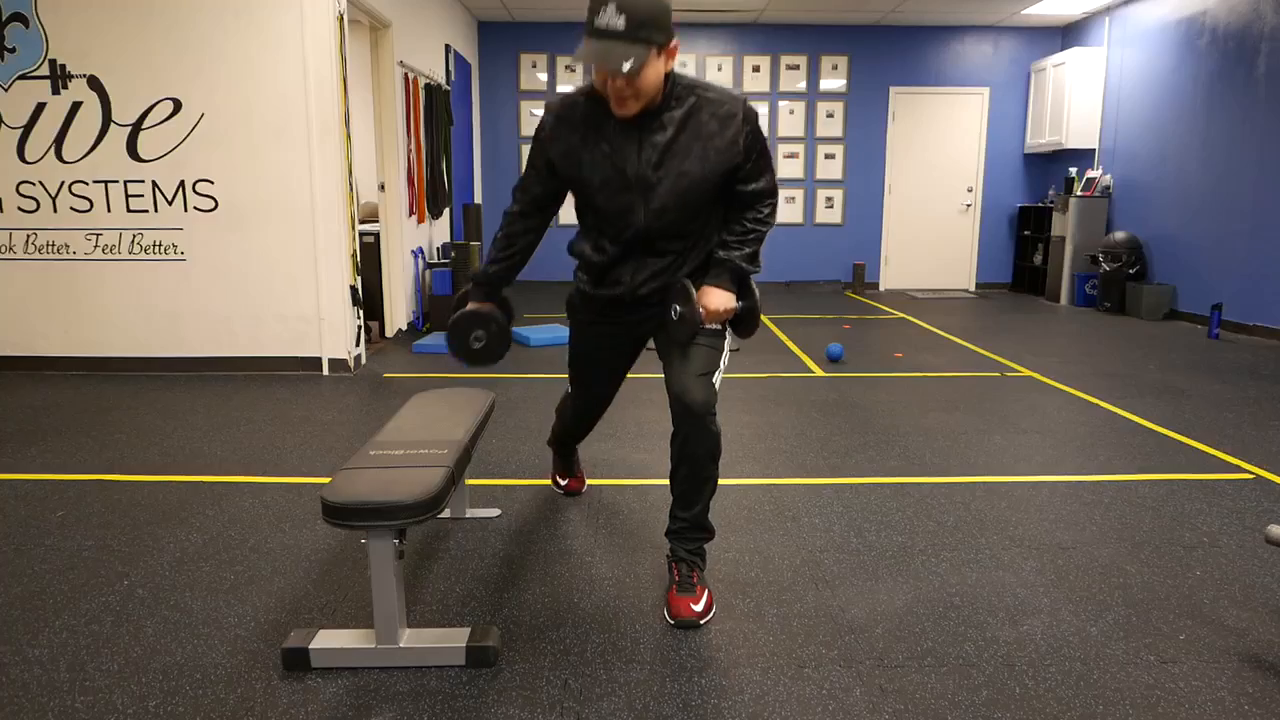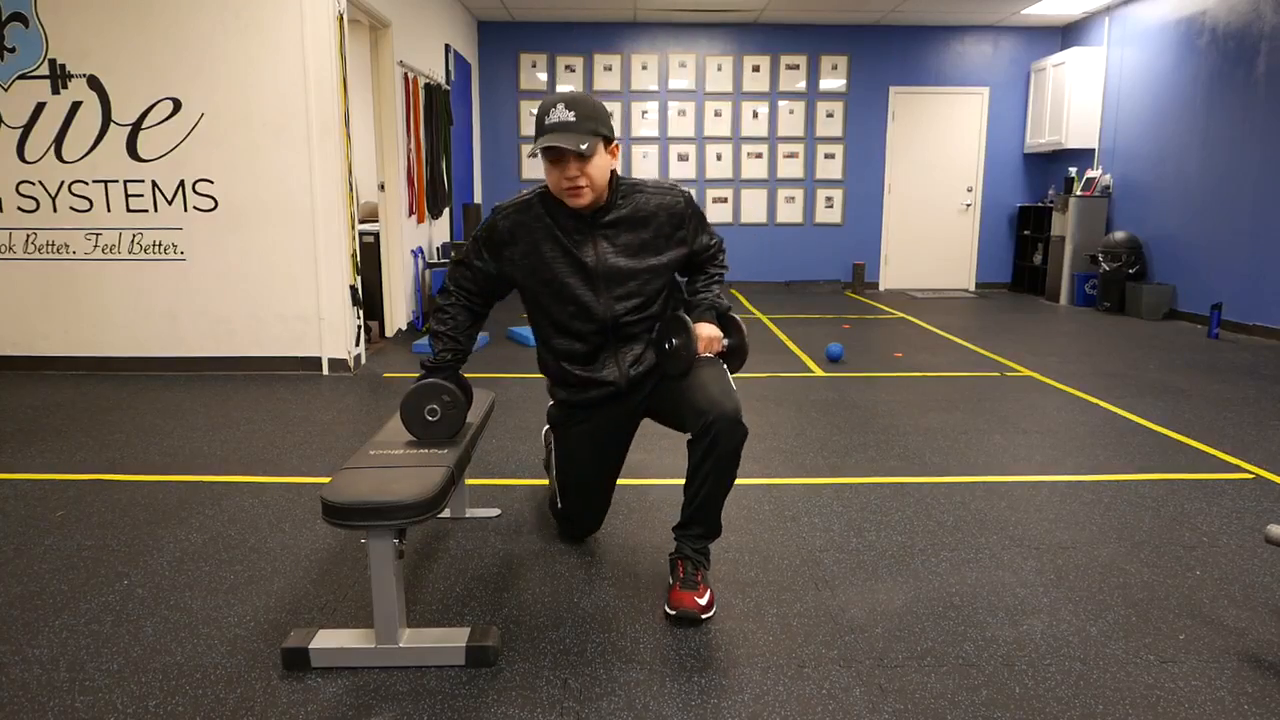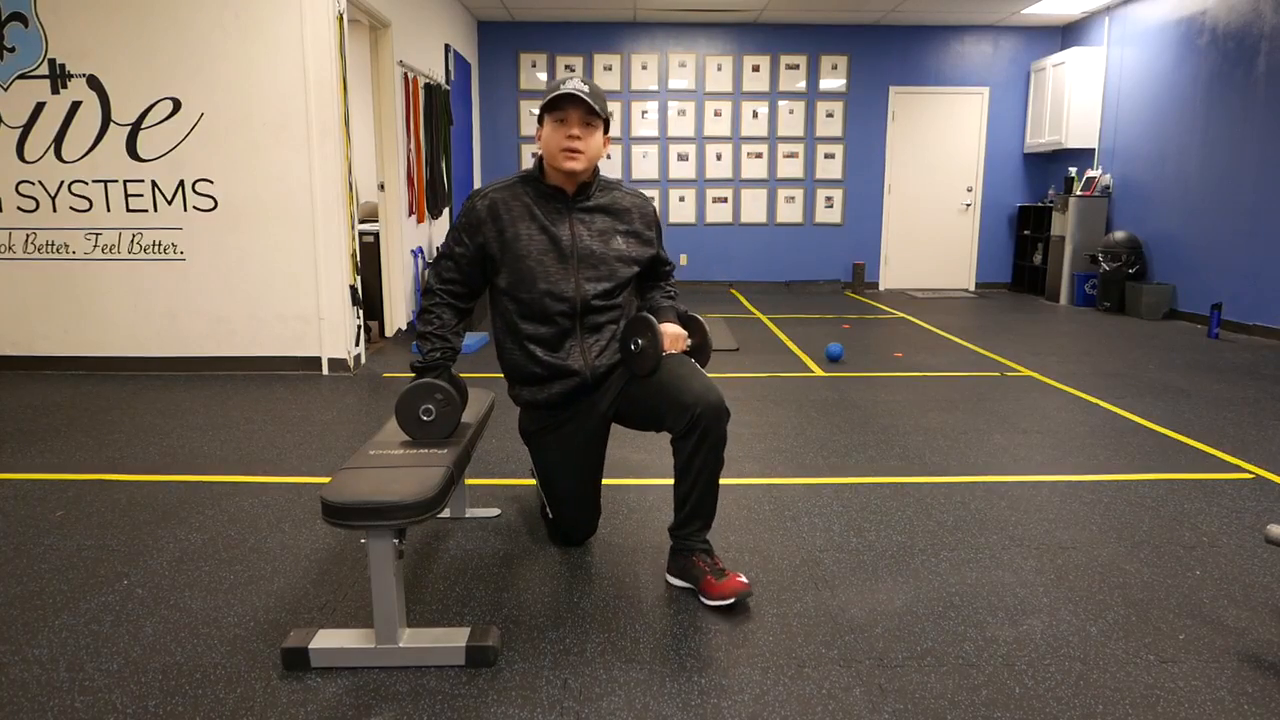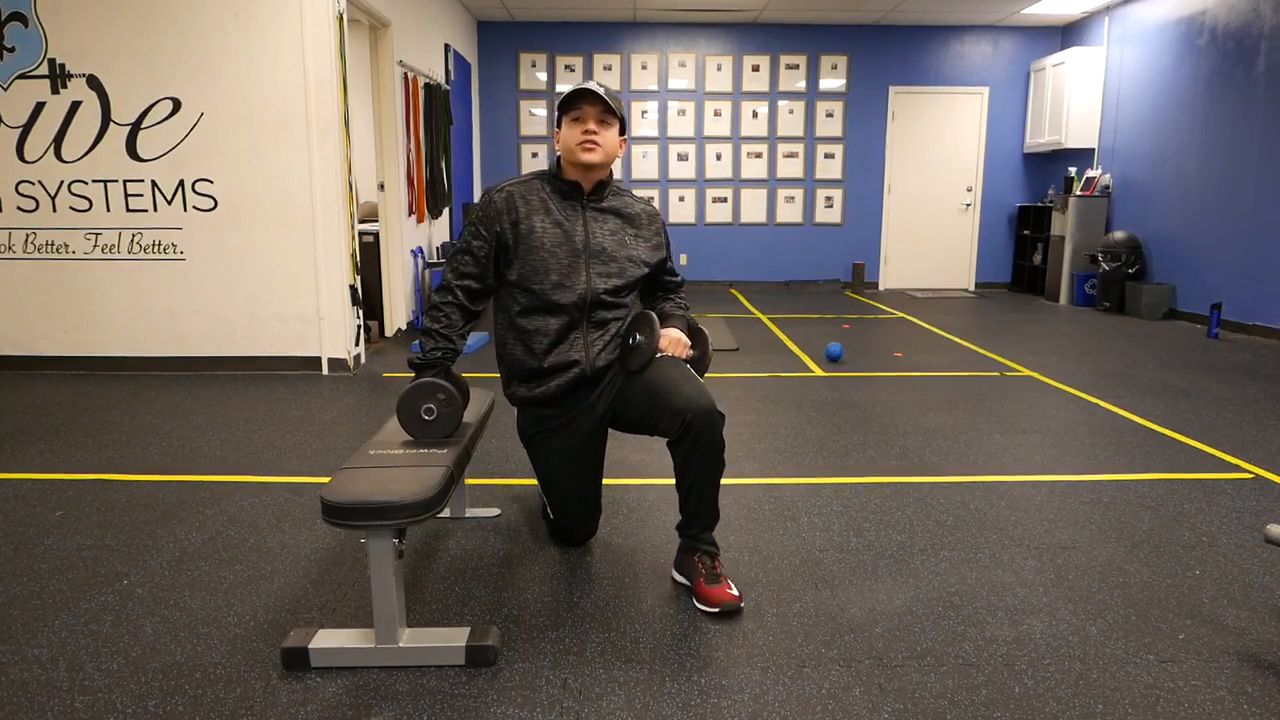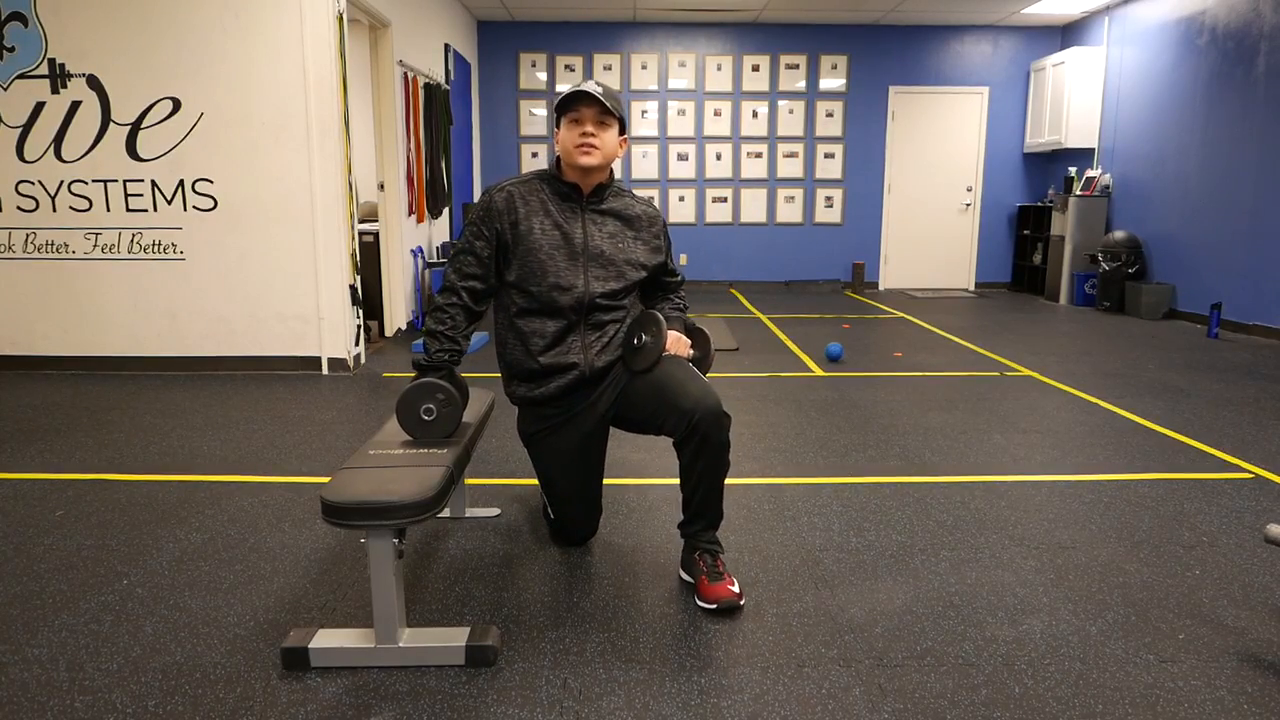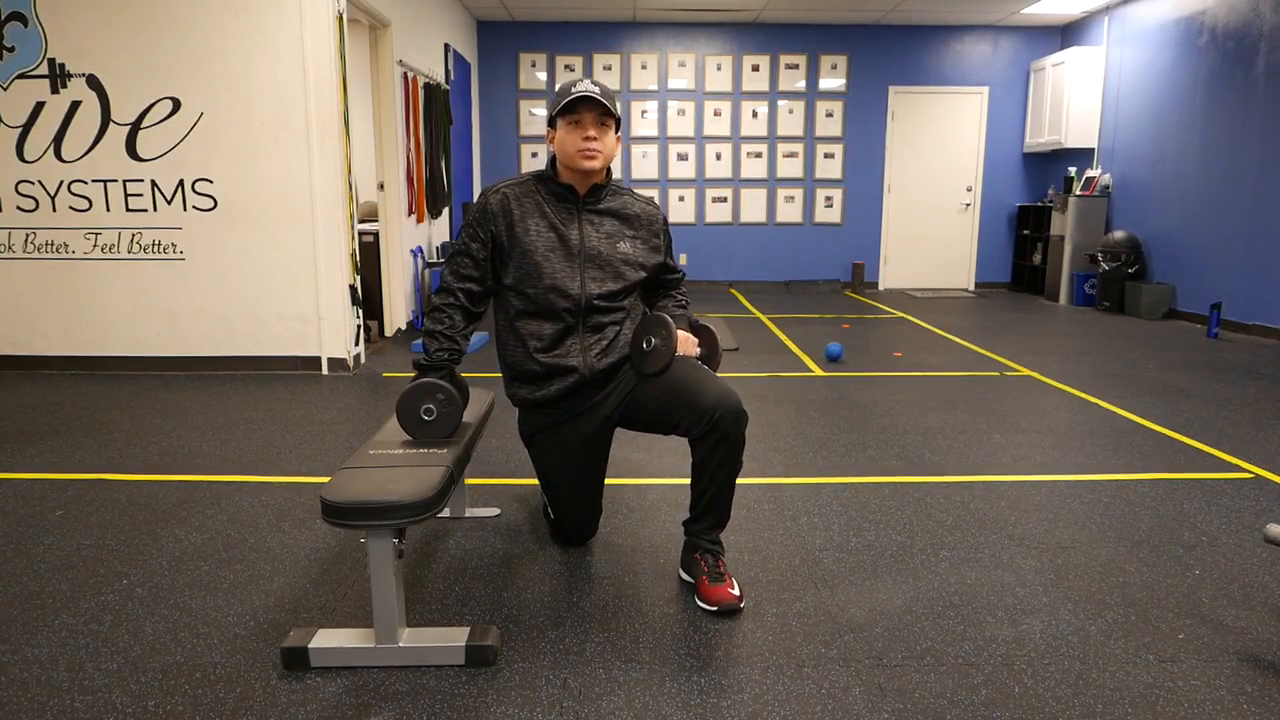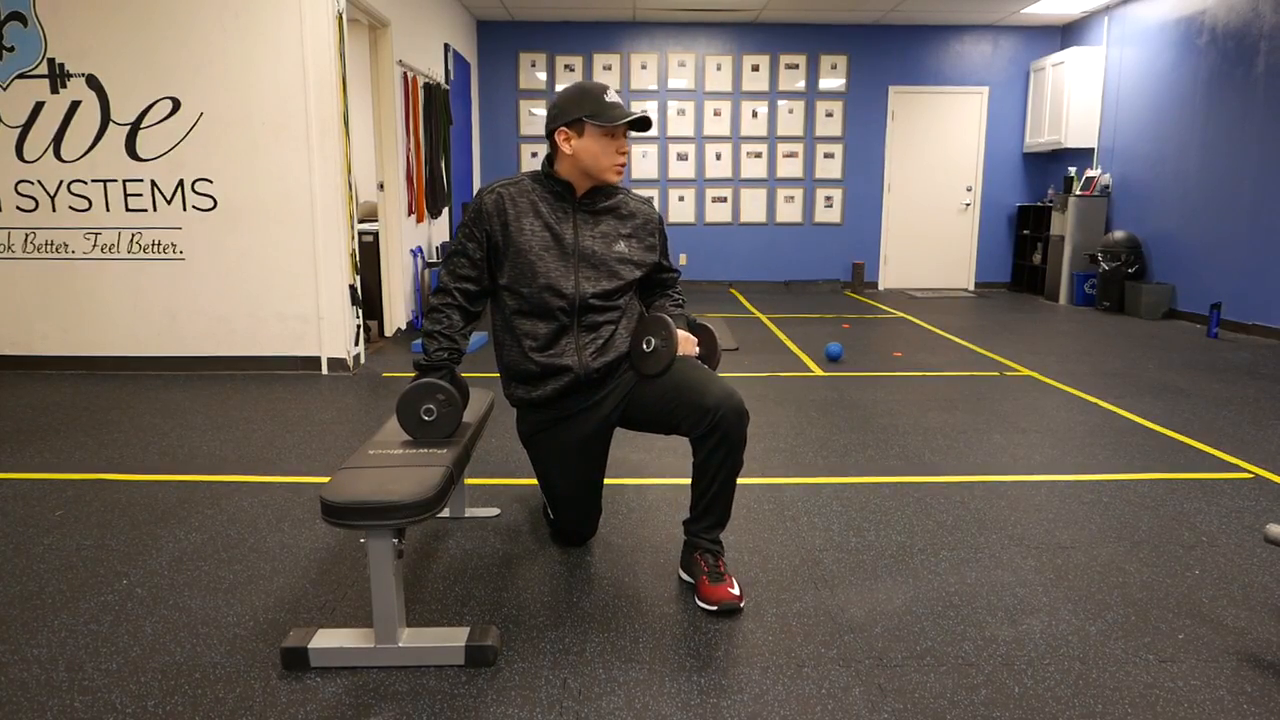
dt=0.5s
person 1, frame 1
left shoulder: (724, 117)
right shoulder: (567, 121)
left elbow: (755, 199)
right elbow: (529, 211)
left wrist: (725, 276)
right wrist: (488, 289)
left hip: (691, 286)
right hip: (604, 294)
left knee: (694, 404)
right knee: (585, 403)
left ankle: (687, 556)
right ankle: (563, 456)
person 1, frame 2
left shoulder: (666, 207)
right shoulder: (512, 226)
left elbow: (709, 258)
right elbow: (461, 295)
left wrist: (705, 315)
right wrist: (442, 374)
left hip: (662, 357)
right hip: (583, 386)
left knee: (723, 417)
right knee: (577, 522)
left ankle: (690, 557)
right ankle: (559, 444)
person 1, frame 3
left shoulder: (634, 210)
right shoulder: (492, 209)
left elbow: (657, 276)
right elbow: (447, 292)
left wrist: (666, 319)
right wrist: (433, 373)
left hip: (626, 361)
right hip: (549, 390)
left knee: (704, 406)
right knee: (572, 529)
left ankle: (690, 551)
right ankle: (551, 464)
person 1, frame 4
left shoulder: (642, 217)
right shoulder: (506, 205)
left elbow: (666, 287)
right elbow: (459, 290)
left wrist: (674, 325)
right wrist: (432, 371)
left hip: (625, 364)
right hip: (546, 390)
left knee: (698, 412)
right knee: (572, 530)
left ankle: (697, 551)
right ankle: (562, 476)
person 1, frame 5
left shoulder: (643, 218)
right shoulder: (506, 204)
left elbow: (666, 288)
right elbow: (462, 291)
left wrist: (672, 327)
right wrist: (436, 372)
left hip: (626, 365)
right hip: (547, 391)
left knee: (705, 413)
right knee: (573, 529)
left ankle: (701, 549)
right ankle: (563, 474)
person 1, frame 6
left shoulder: (643, 216)
right shoulder: (503, 206)
left elbow: (667, 285)
right elbow: (459, 294)
left wrist: (678, 326)
right wrist: (435, 374)
left hip: (630, 368)
right hip: (549, 396)
left knee: (722, 411)
right knee: (574, 530)
left ankle: (702, 550)
right ankle: (564, 479)
person 1, frame 7
left shoulder: (639, 215)
right shoulder: (500, 206)
left elbow: (662, 285)
right elbow: (457, 294)
left wrist: (674, 326)
right wrist: (435, 374)
left hip: (629, 368)
right hip: (548, 397)
left knee: (723, 409)
right knee: (573, 530)
left ankle: (702, 549)
right ankle: (564, 479)
